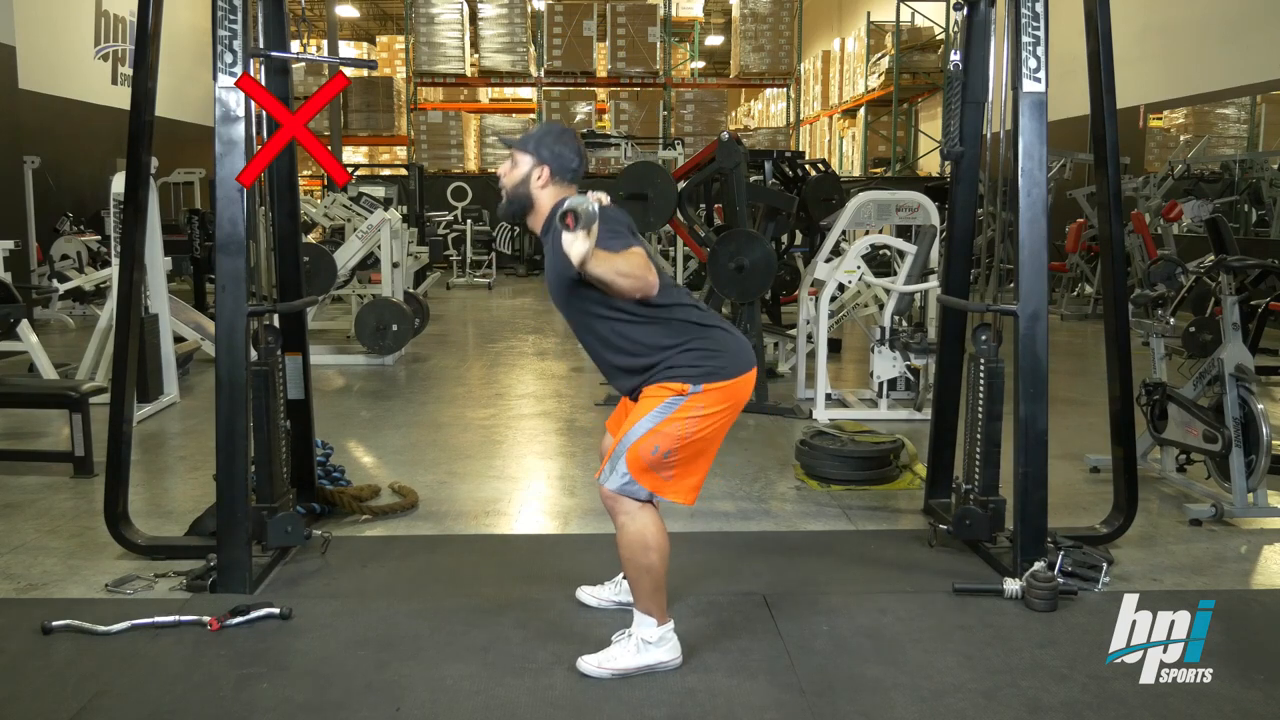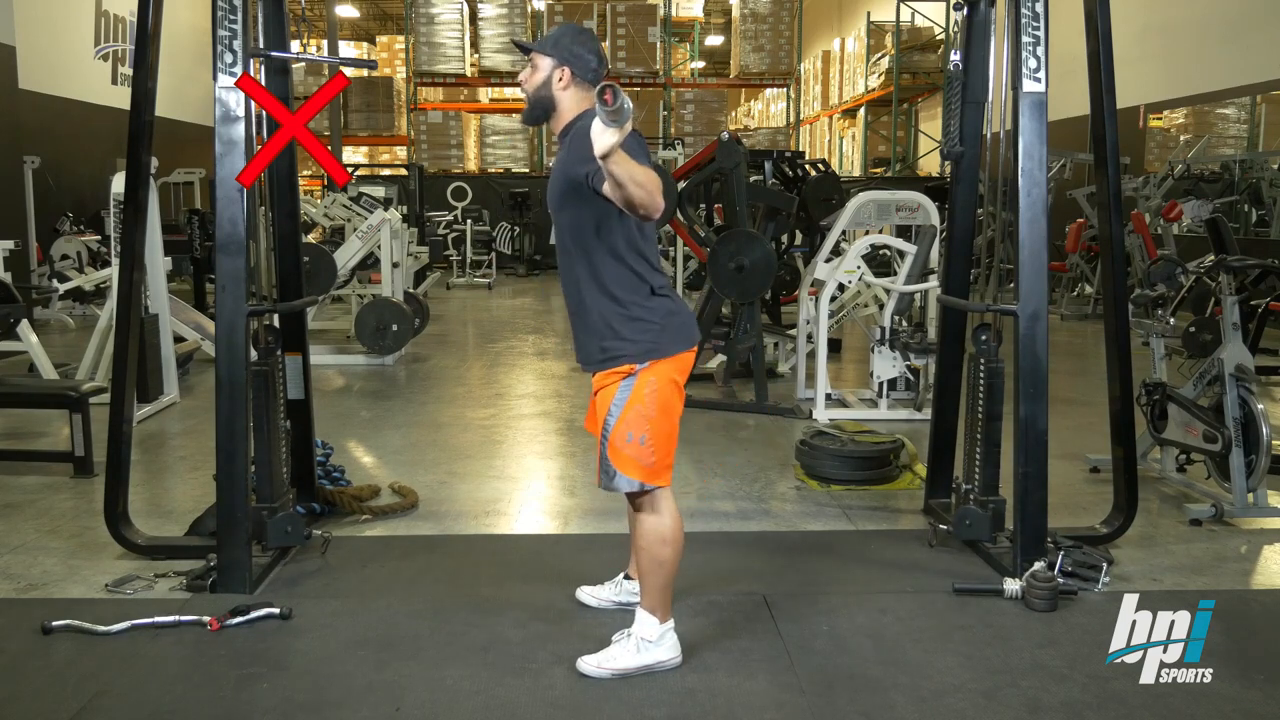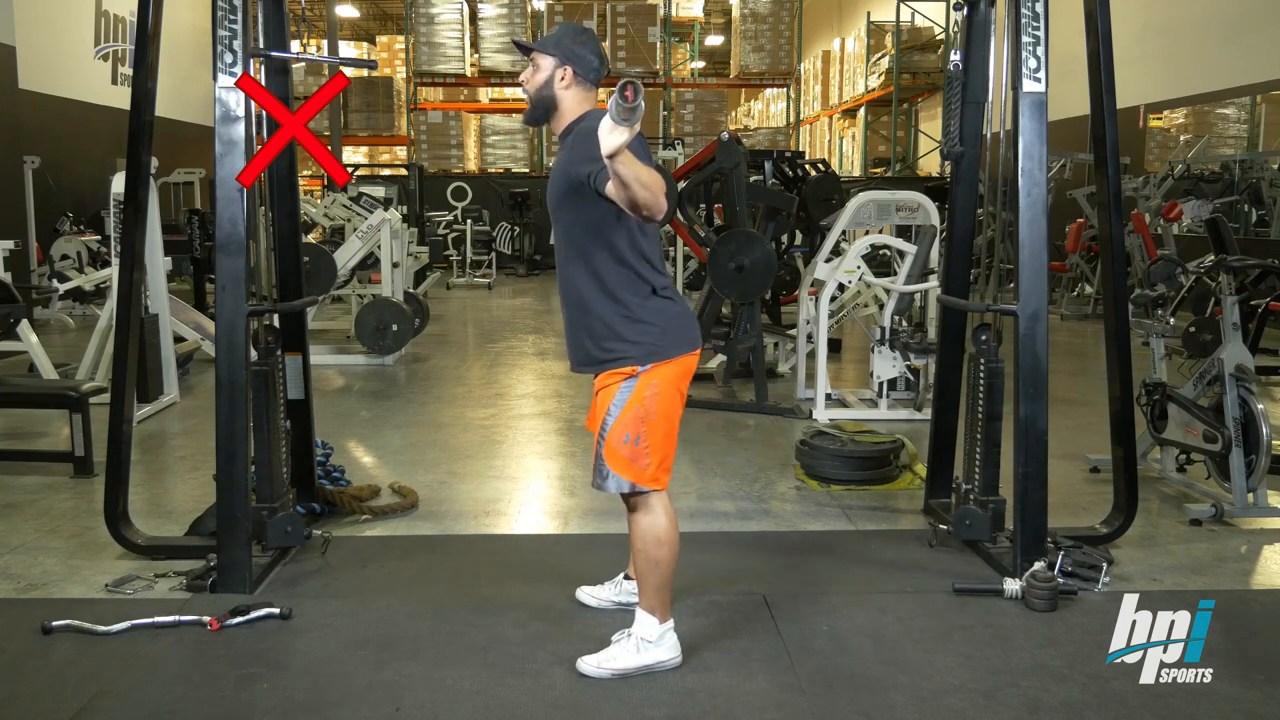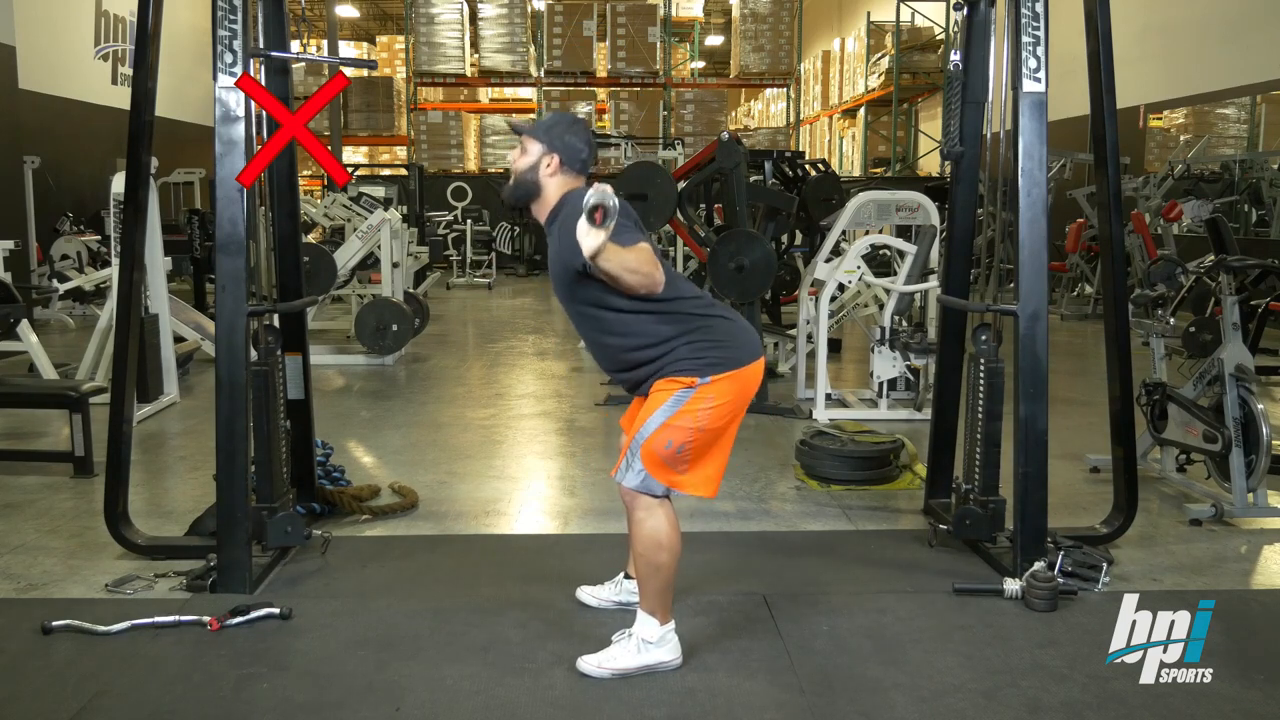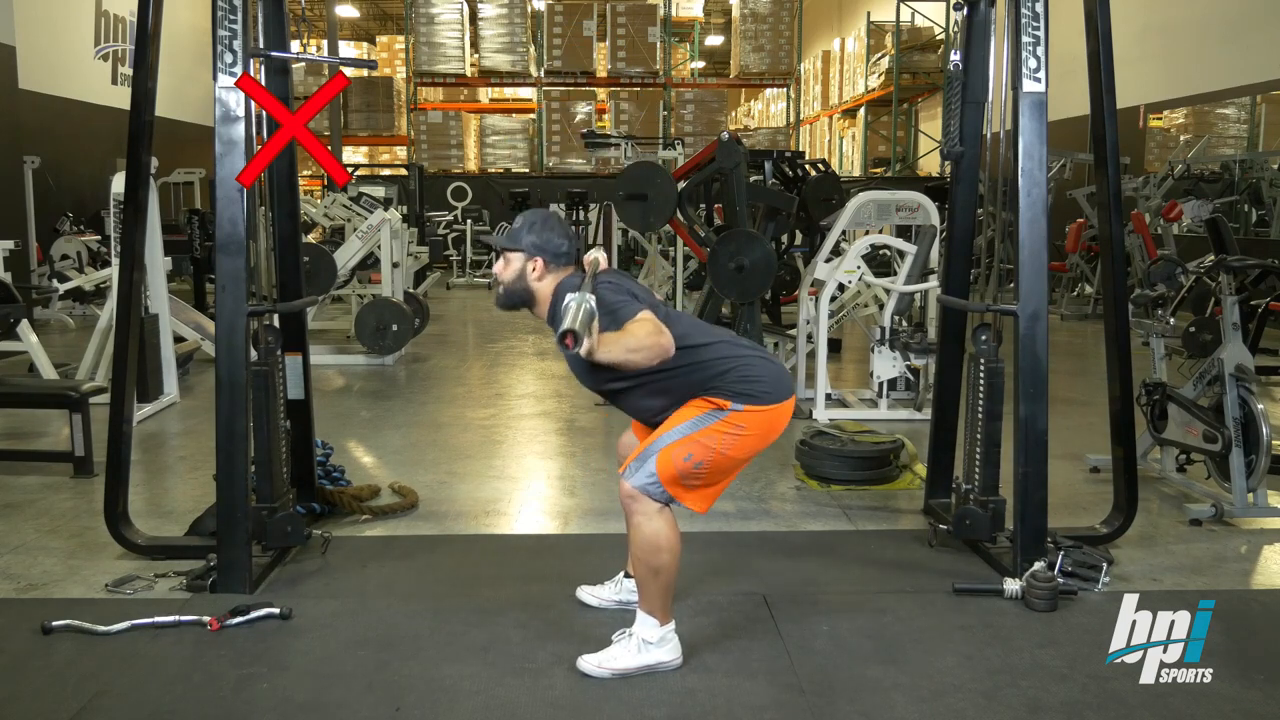
dt=0.5s
person 1, frame 1
left shoulder: (572, 220)
right shoulder: (562, 227)
left elbow: (643, 280)
left wrist: (586, 259)
left hip: (706, 371)
right hip: (685, 365)
left knee: (622, 487)
right knee: (616, 455)
left ankle: (654, 637)
right ankle: (636, 581)
person 1, frame 2
left shoulder: (598, 136)
right shoulder: (581, 140)
left elbow: (650, 202)
left wrist: (611, 154)
left hip: (641, 343)
right hip: (624, 338)
left knee: (648, 485)
right knee: (634, 478)
left ankle: (655, 637)
right ankle: (638, 582)
person 1, frame 3
left shoulder: (598, 138)
right shoulder: (582, 142)
left elbow: (652, 202)
left wrist: (620, 154)
left hip: (642, 345)
right hip: (626, 340)
left knee: (639, 483)
right knee: (631, 476)
left ankle: (654, 637)
right ankle: (636, 580)
person 1, frame 4
left shoulder: (582, 212)
right shoulder: (570, 217)
left elbow: (649, 276)
left wrist: (600, 251)
left hip: (714, 361)
right hip: (693, 357)
left knee: (641, 481)
right knee: (634, 459)
left ankle: (655, 638)
right ankle: (636, 581)
person 1, frame 5
right shoulder: (582, 292)
left elbow: (656, 342)
left wrist: (597, 347)
left hip: (748, 397)
right hip: (730, 387)
left knee: (640, 487)
right knee: (631, 452)
left ankle: (655, 639)
right ankle: (637, 580)
